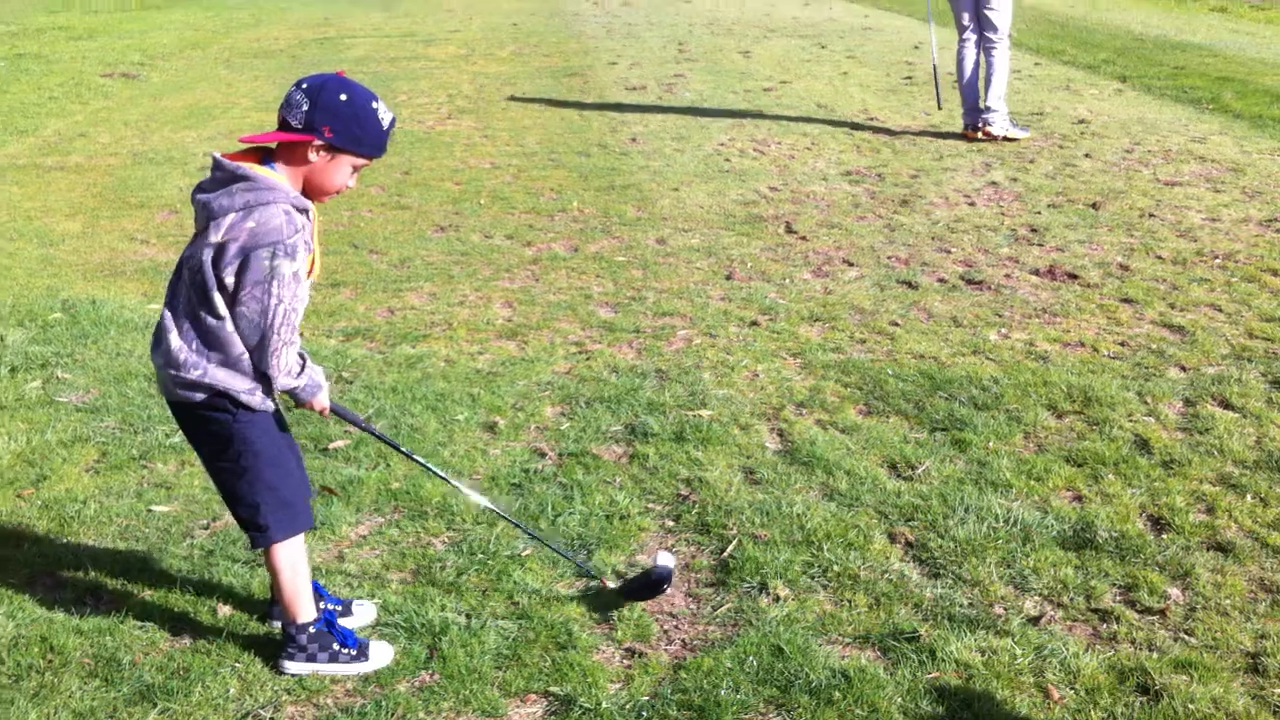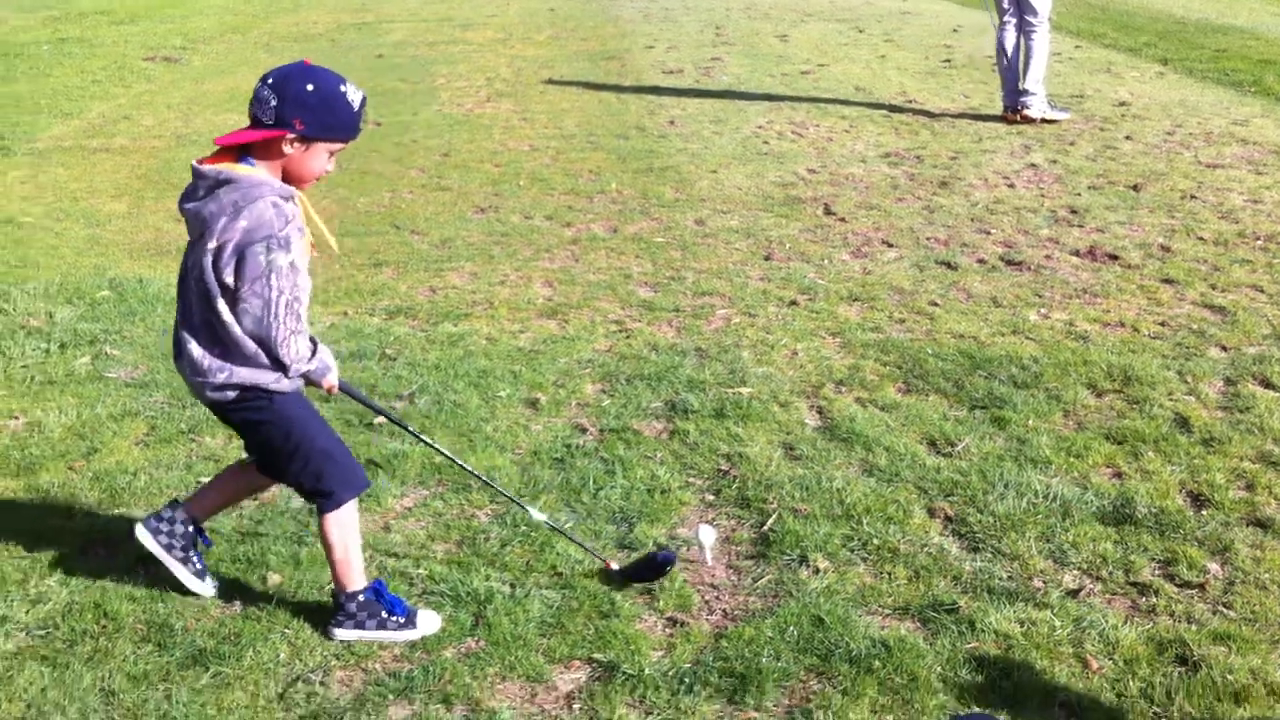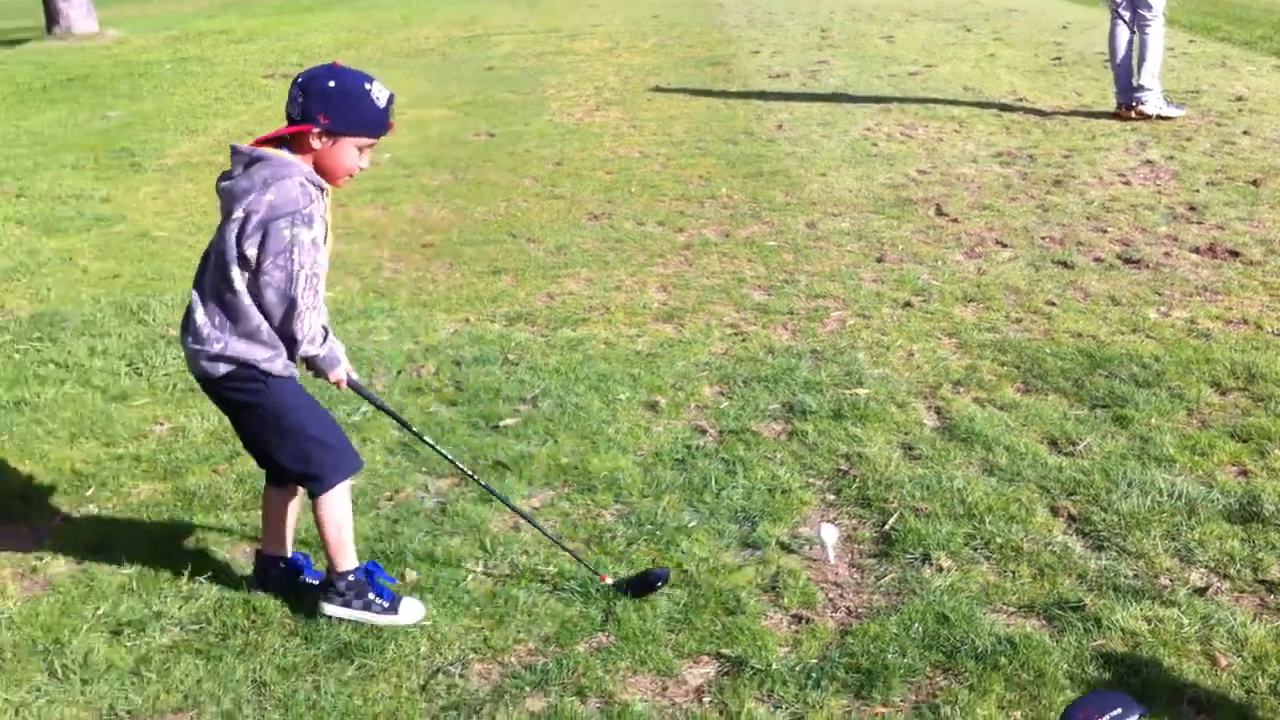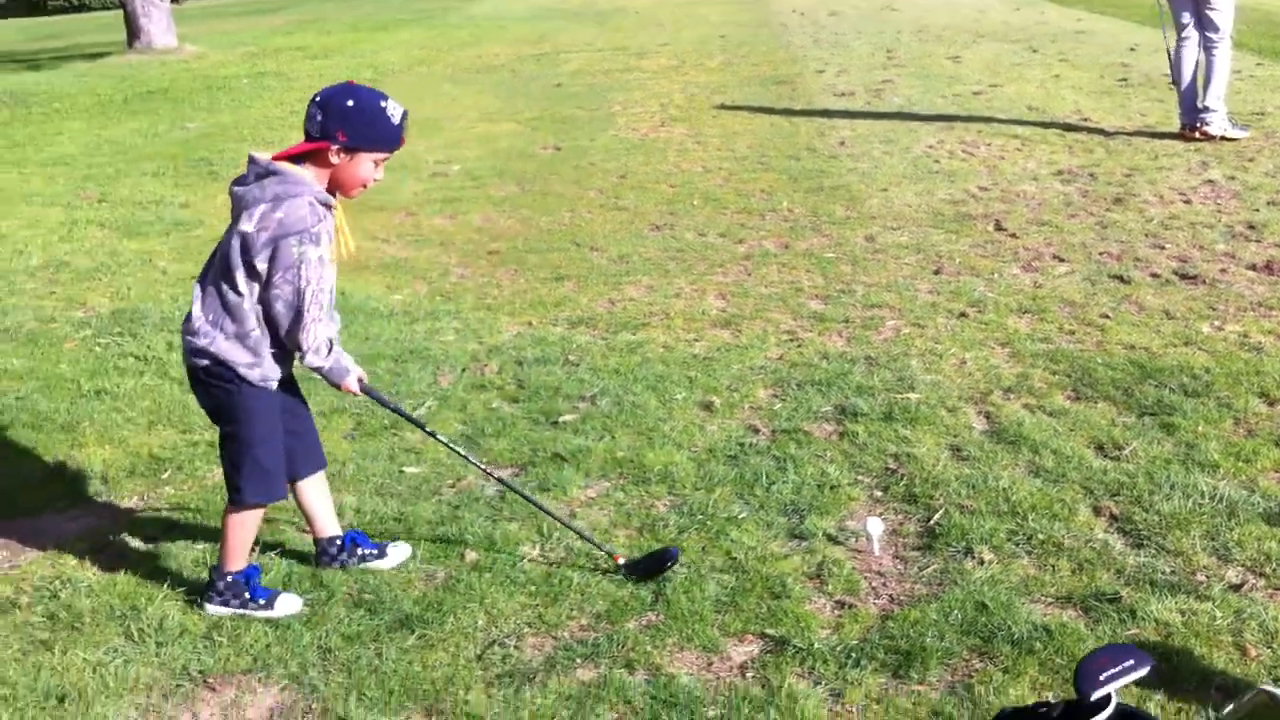
dt=0.3s
person 1, frame 1
left shoulder: (255, 189)
right shoulder: (277, 227)
right elbow: (270, 338)
left wrist: (301, 374)
right wrist: (309, 383)
left hip: (225, 371)
right hip: (220, 387)
left knee: (287, 486)
right knee: (279, 506)
left ankle: (295, 595)
right ankle: (307, 637)
person 1, frame 2
left shoulder: (230, 182)
right shoulder: (262, 215)
right elbow: (278, 324)
left wrist: (304, 359)
right wrist: (316, 364)
left hip: (220, 362)
right hip: (247, 376)
left knee: (281, 456)
right knee: (337, 480)
left ankle: (176, 526)
right ankle: (357, 605)
person 1, frame 3
left shoulder: (272, 179)
right shoulder: (296, 202)
right elbow: (294, 304)
left wrist: (319, 349)
right wrist: (328, 356)
left hip: (233, 350)
right hip: (245, 359)
left knee: (290, 462)
right knee: (331, 462)
left ankle: (277, 564)
right ankle: (348, 582)
person 1, frame 4
left shoulder: (291, 190)
right shoulder: (301, 220)
right elbow: (300, 315)
left wrist: (333, 352)
right wrist: (338, 367)
left hip: (253, 350)
right hip: (233, 358)
left knee: (301, 449)
right knee: (259, 475)
left ankle: (337, 544)
right ankle: (230, 584)
